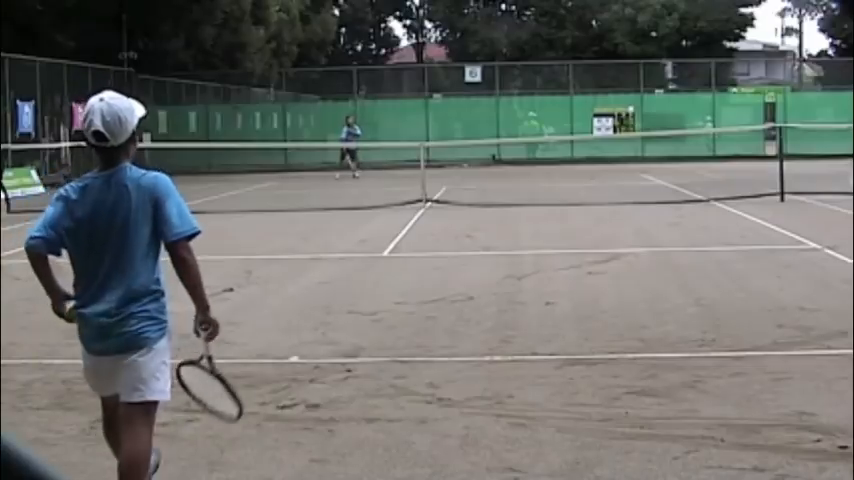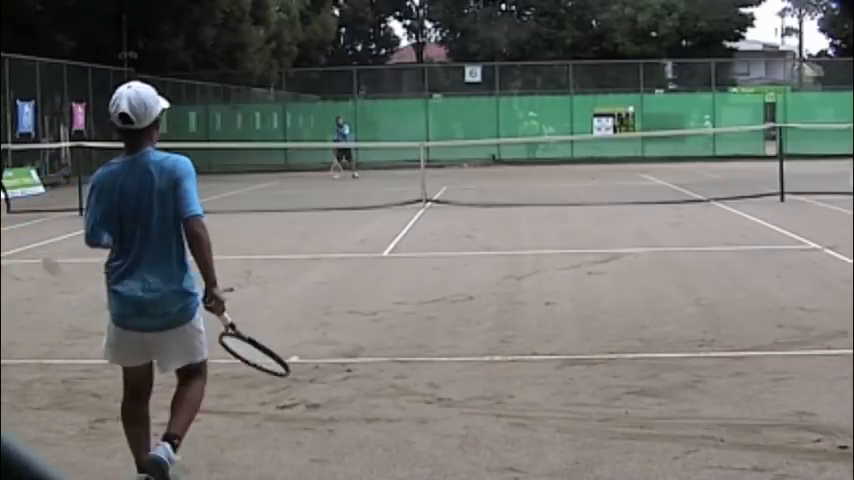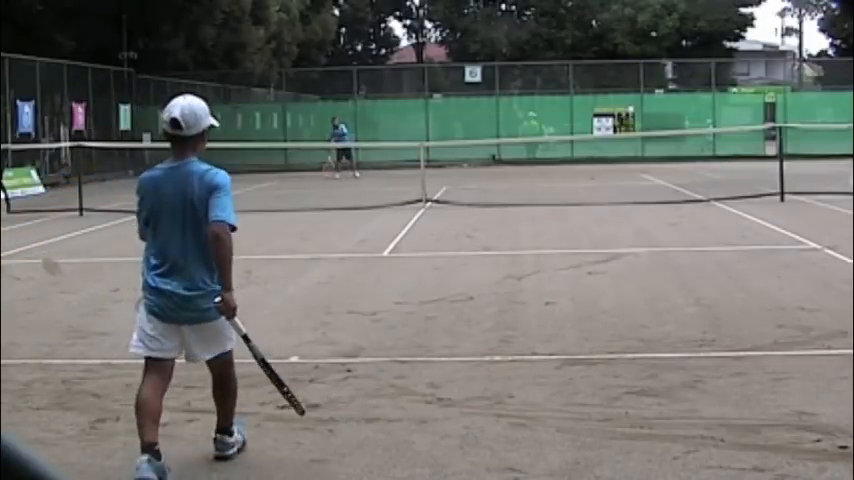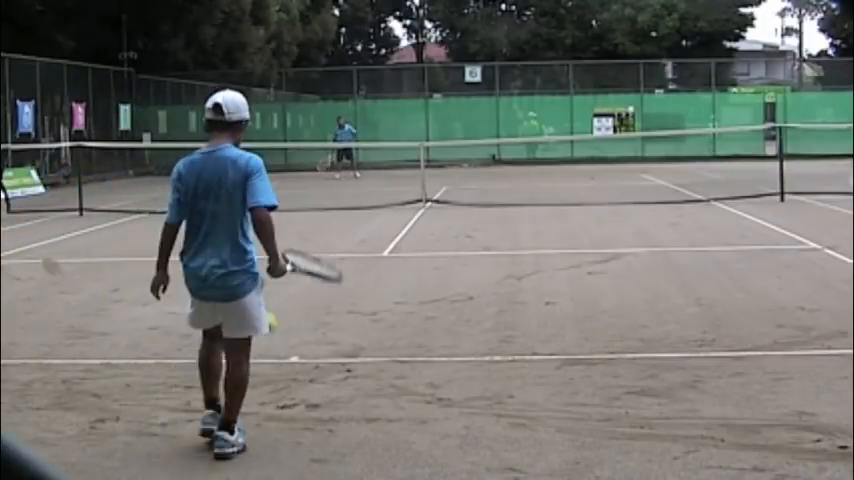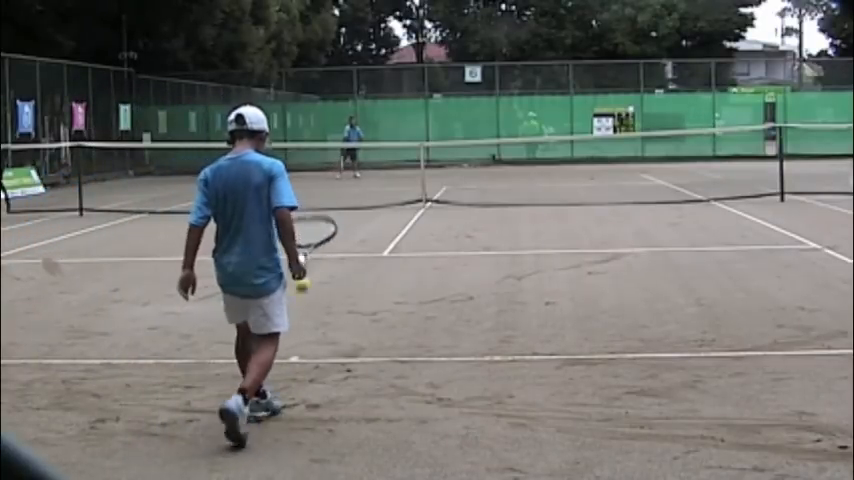
dt=0.3s
person 1, frame 1
left shoulder: (72, 195)
right shoulder: (155, 186)
left elbow: (35, 246)
right elbow: (181, 252)
left wrist: (56, 296)
right wrist: (203, 309)
left hip: (94, 325)
right hip: (143, 324)
left knee: (112, 407)
right knee: (138, 422)
person 1, frame 2
left shoulder: (102, 179)
right shoulder: (176, 167)
left elbow: (95, 238)
right elbow: (194, 228)
right wrist: (212, 285)
left hip: (126, 302)
right hip: (173, 300)
left knee: (135, 390)
right knee: (193, 376)
person 1, frame 3
left shoulder: (148, 182)
right shoulder: (215, 179)
left elbow: (146, 233)
right elbow: (219, 233)
right wrist: (228, 290)
left hip: (159, 295)
right hip: (204, 296)
left knee: (154, 376)
right knee: (223, 369)
right ankle: (225, 436)
person 1, frame 4
left shoulder: (184, 167)
right shoulder: (249, 163)
left elbow: (172, 223)
right elbow: (260, 215)
left wrist: (161, 268)
right wrist: (275, 257)
left hip: (198, 273)
right hip: (238, 273)
left knee: (210, 342)
right knee: (237, 354)
left ankle: (211, 413)
right ankle: (226, 432)
person 1, frame 5
left shoulder: (210, 173)
right shoulder: (271, 167)
left elbow: (197, 225)
right elbow: (282, 216)
left wrist: (188, 269)
right wrist: (294, 260)
left hip: (229, 271)
right hip: (264, 271)
left knee: (245, 335)
right knee: (266, 344)
left ankle: (256, 397)
right ankle: (238, 401)
